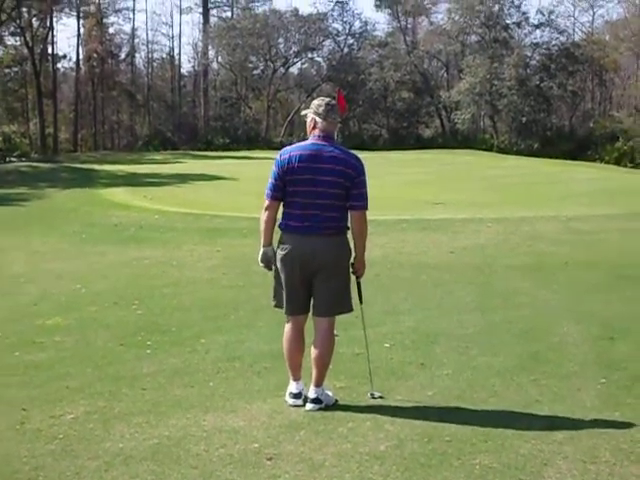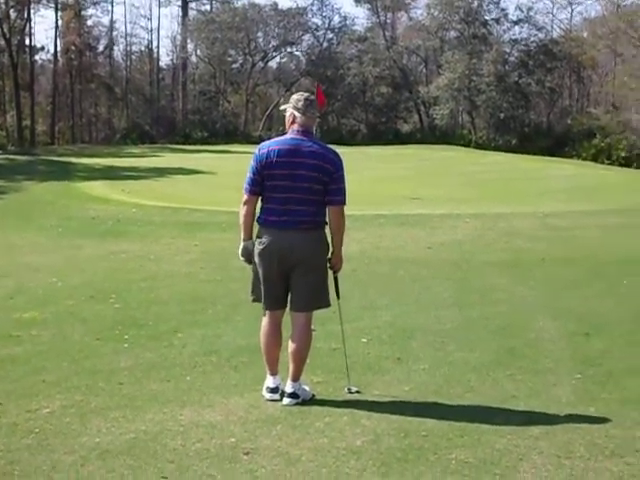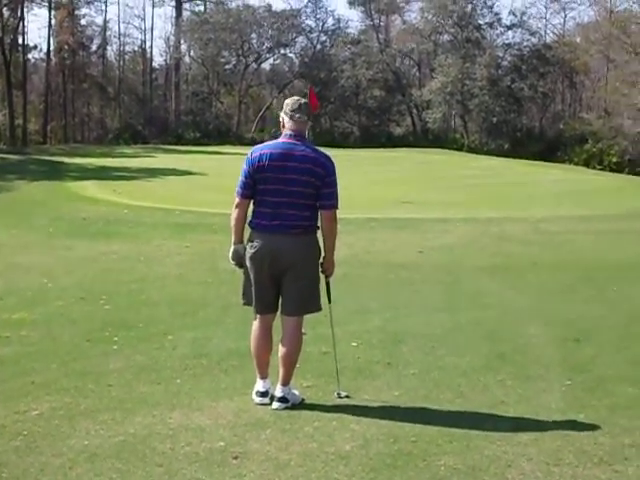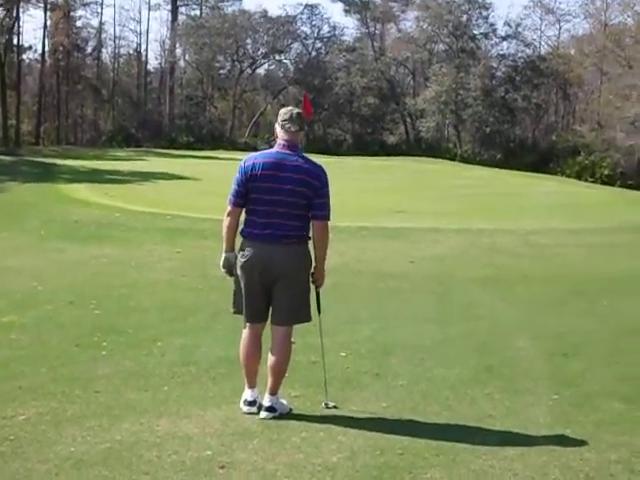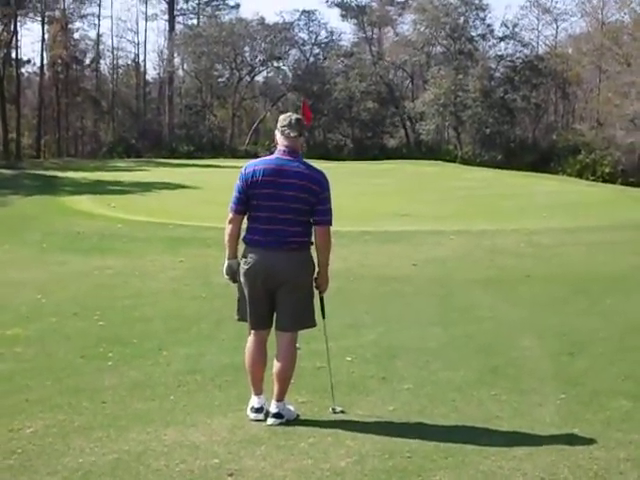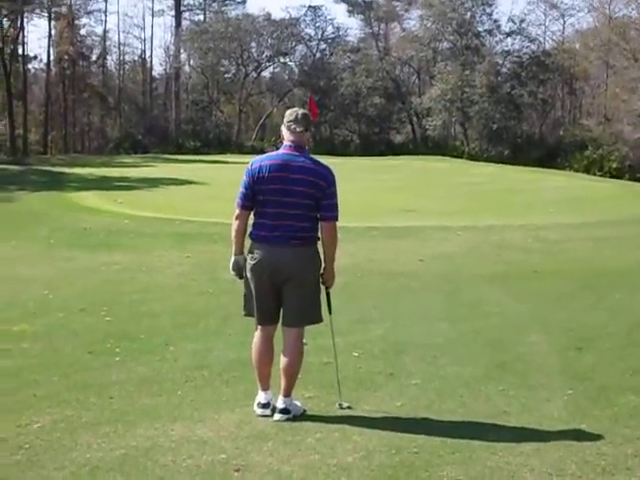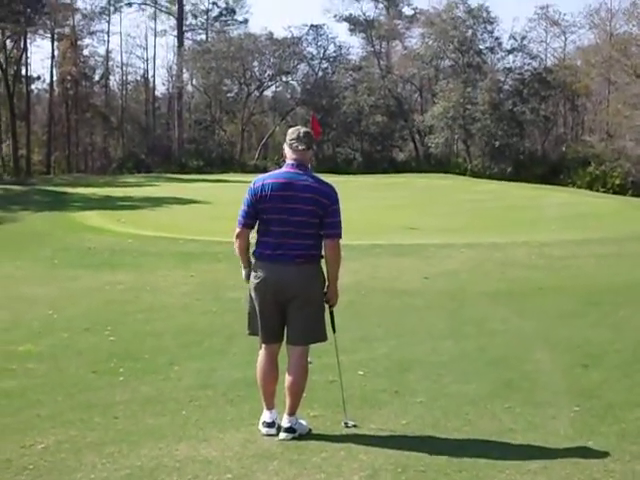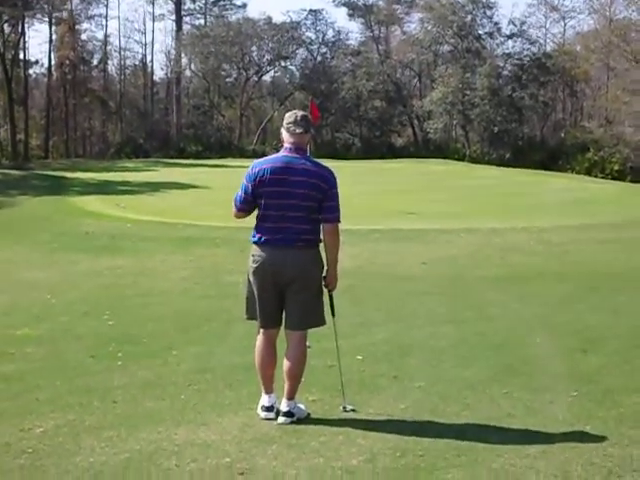
dt=0.3s
person 1, frame 1
left shoulder: (287, 155)
right shoulder: (352, 162)
left elbow: (270, 207)
right elbow: (358, 216)
left wrist: (266, 246)
right wrist: (360, 256)
left hip: (292, 245)
right hip: (332, 248)
left knee: (294, 320)
right knee: (324, 322)
left ankle: (295, 387)
right ankle: (317, 392)
person 1, frame 2
left shoulder: (265, 150)
right shoulder: (330, 157)
left elbow: (248, 202)
right elbow: (336, 212)
left wrist: (246, 240)
right wrist: (337, 250)
left hip: (270, 240)
right hip: (309, 243)
left knee: (271, 314)
right knee: (302, 318)
left ankle: (272, 382)
right ankle: (293, 387)
person 1, frame 3
left shoulder: (258, 154)
right shoulder: (322, 162)
left elbow: (240, 205)
right elbow: (328, 216)
left wrist: (236, 243)
right wrist: (329, 255)
left hip: (262, 244)
right hip: (301, 247)
left knee: (262, 318)
right knee: (292, 321)
left ankle: (261, 385)
right ankle: (283, 391)
person 1, frame 4
left shoulder: (251, 163)
right shoulder: (316, 173)
left elbow: (232, 213)
right elbow: (320, 227)
left wrist: (228, 251)
right wrist: (319, 265)
left hip: (253, 253)
right hip: (292, 257)
left knee: (252, 327)
right knee: (281, 331)
left ankle: (249, 395)
right ankle: (271, 400)
person 1, frame 5
left shoulder: (251, 170)
right shoulder: (316, 178)
left elbow: (234, 220)
right elbow: (322, 232)
left wrist: (231, 258)
right wrist: (323, 270)
left hip: (256, 259)
right hip: (295, 263)
left knee: (257, 333)
right knee: (287, 337)
left ankle: (256, 402)
right ankle: (278, 407)
person 1, frame 6
left shoulder: (258, 165)
right shoulder: (322, 173)
left elbow: (240, 216)
right elbow: (328, 227)
left wrist: (237, 254)
right wrist: (329, 266)
left hip: (262, 254)
right hip: (301, 258)
left knee: (263, 329)
right knee: (293, 333)
left ankle: (263, 397)
right ankle: (285, 402)
person 1, frame 7
left shoulder: (261, 184)
right shoulder: (325, 191)
left elbow: (241, 233)
right elbow: (331, 244)
left wrist: (247, 266)
right wrist: (333, 284)
left hip: (267, 273)
right hip: (305, 276)
left knee: (268, 347)
right knee: (298, 351)
left ankle: (269, 416)
right ankle: (291, 421)
person 1, frame 8
left shoulder: (259, 168)
right shoulder: (323, 174)
left elbow: (239, 211)
right elbow: (330, 228)
right wrist: (332, 269)
left hip: (265, 257)
right hip: (303, 260)
left knee: (266, 332)
right knee: (297, 335)
left ankle: (267, 400)
right ankle: (289, 405)
